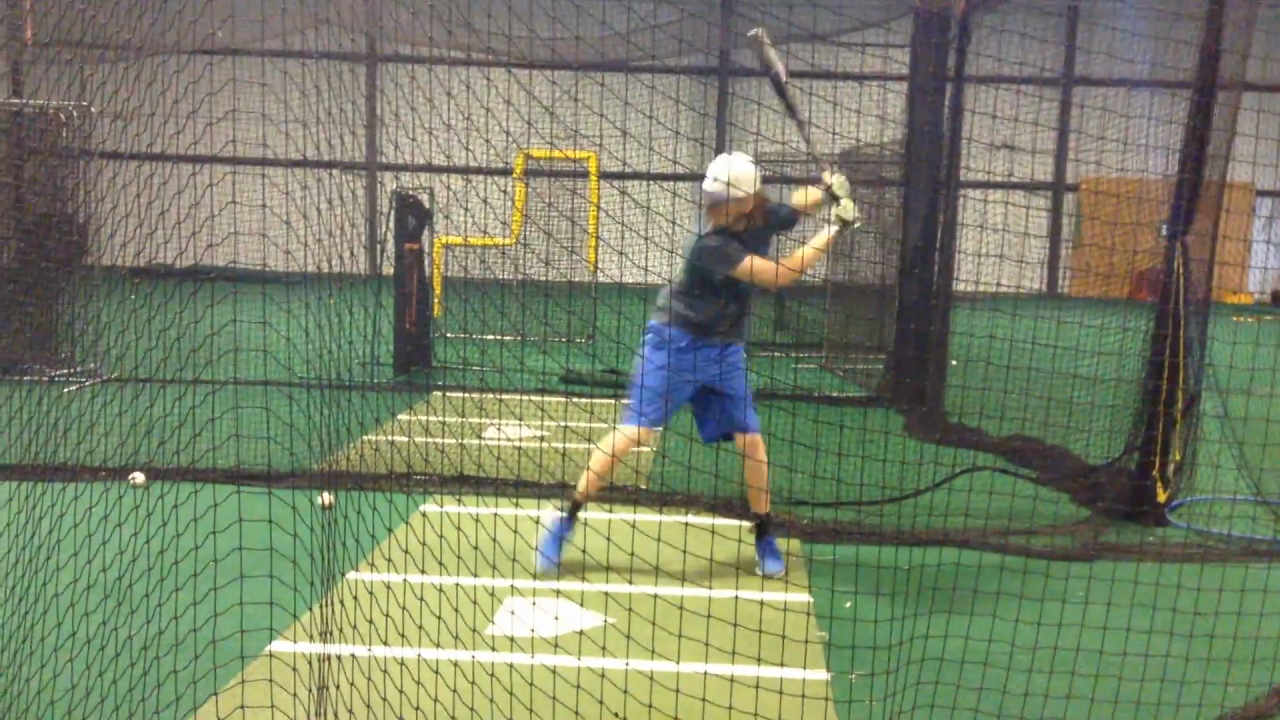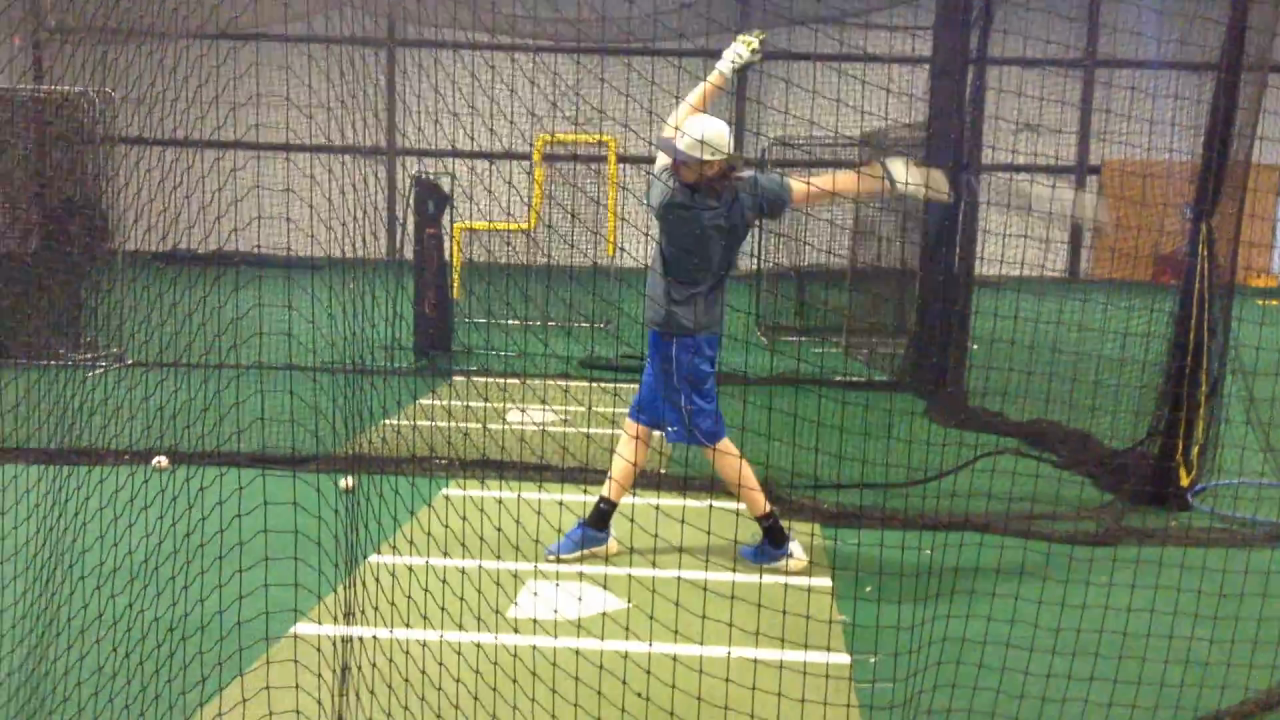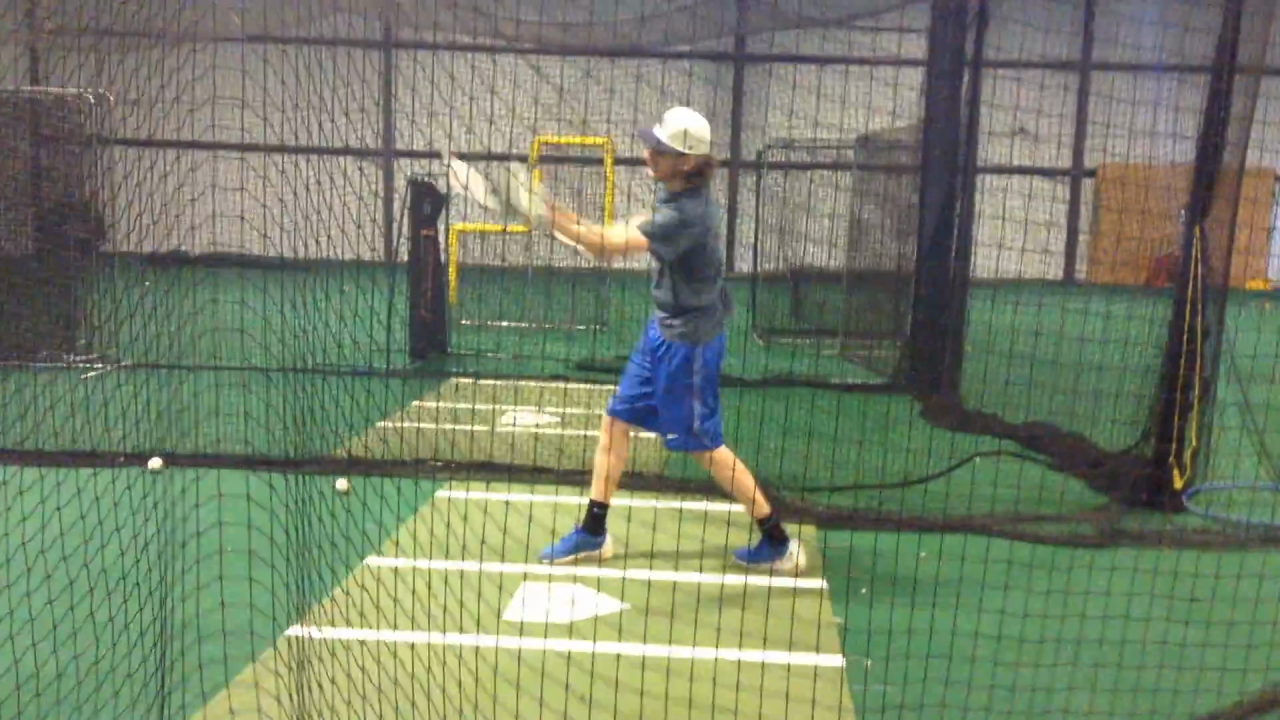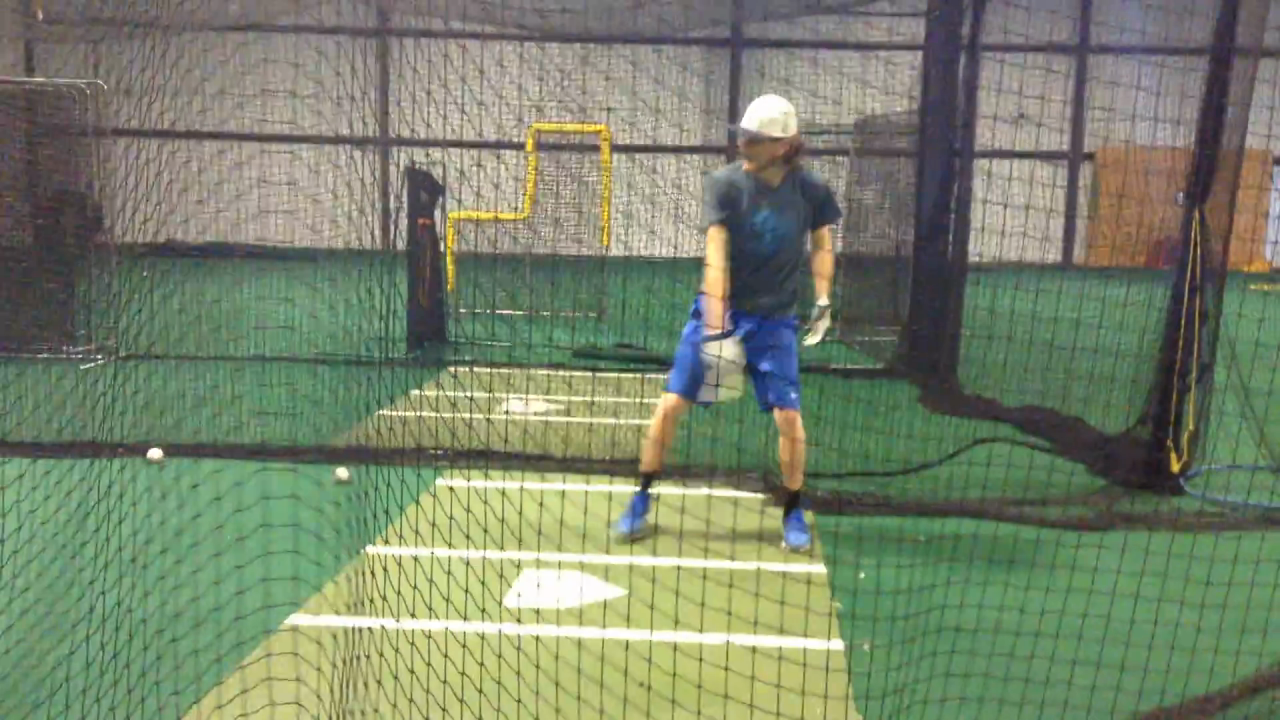
dt=0.7s
person 1, frame 1
left shoulder: (766, 214)
right shoulder: (709, 241)
left elbow: (802, 203)
right elbow: (782, 275)
left wrist: (829, 193)
right wrist: (833, 228)
left hip: (723, 347)
right hip: (674, 339)
left knee: (751, 439)
right knee: (635, 432)
left ankle: (764, 538)
right ankle: (567, 517)
person 1, frame 2
left shoulder: (671, 199)
right shoulder: (752, 190)
left elbow: (673, 123)
right elbow: (821, 186)
left wrist: (722, 71)
right wrist: (889, 176)
left hip: (676, 332)
right hip: (693, 327)
left knee: (709, 438)
right knee: (639, 424)
left ankle: (777, 541)
right ankle: (596, 529)
person 1, frame 3
left shoulder: (687, 213)
right shoulder: (675, 192)
left elbow: (612, 246)
right elbow: (645, 225)
left wrist: (564, 222)
right wrist: (570, 221)
left hip: (691, 339)
right hip: (664, 330)
left knee: (703, 446)
right knee: (615, 421)
left ankle: (778, 540)
right ankle: (593, 532)
person 1, frame 4
left shoulder: (812, 190)
right shoulder: (724, 184)
left elbow: (821, 245)
right elbow: (716, 260)
left wrist: (822, 301)
right wrist: (717, 329)
left hip: (775, 318)
right hip: (721, 310)
left knee: (787, 415)
right knee: (672, 402)
left ankle: (793, 511)
right ankle: (644, 496)
